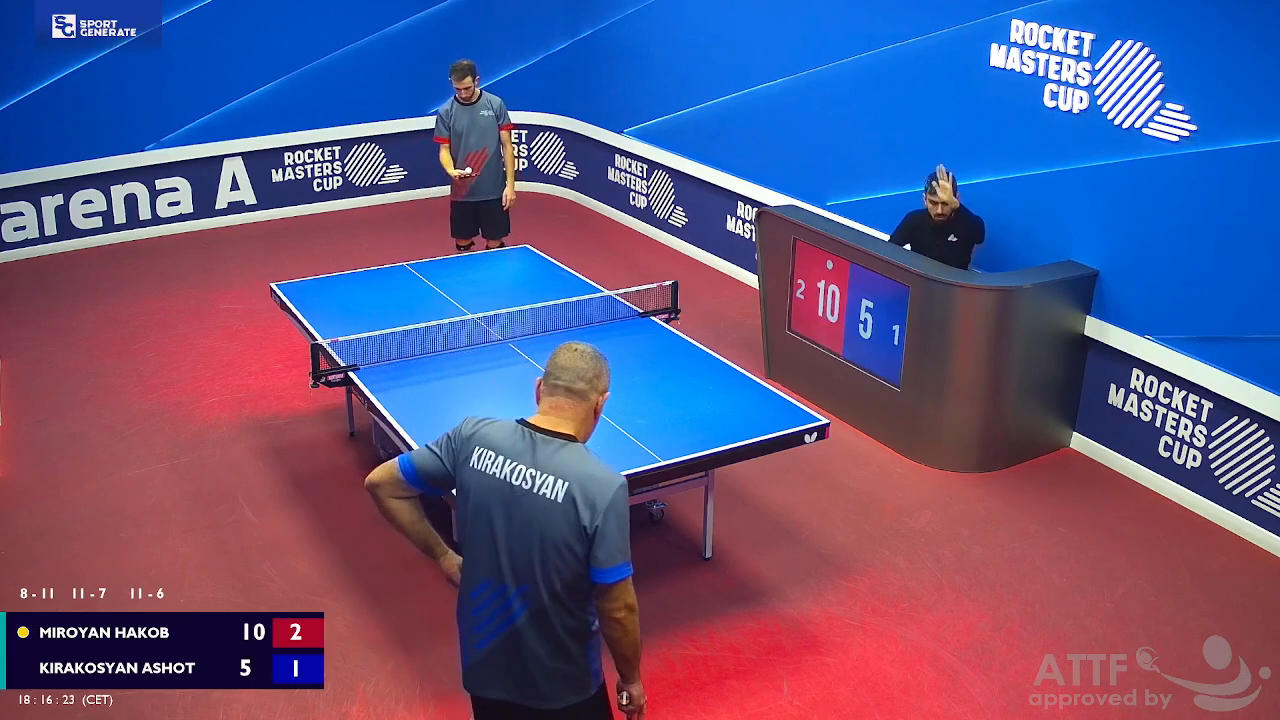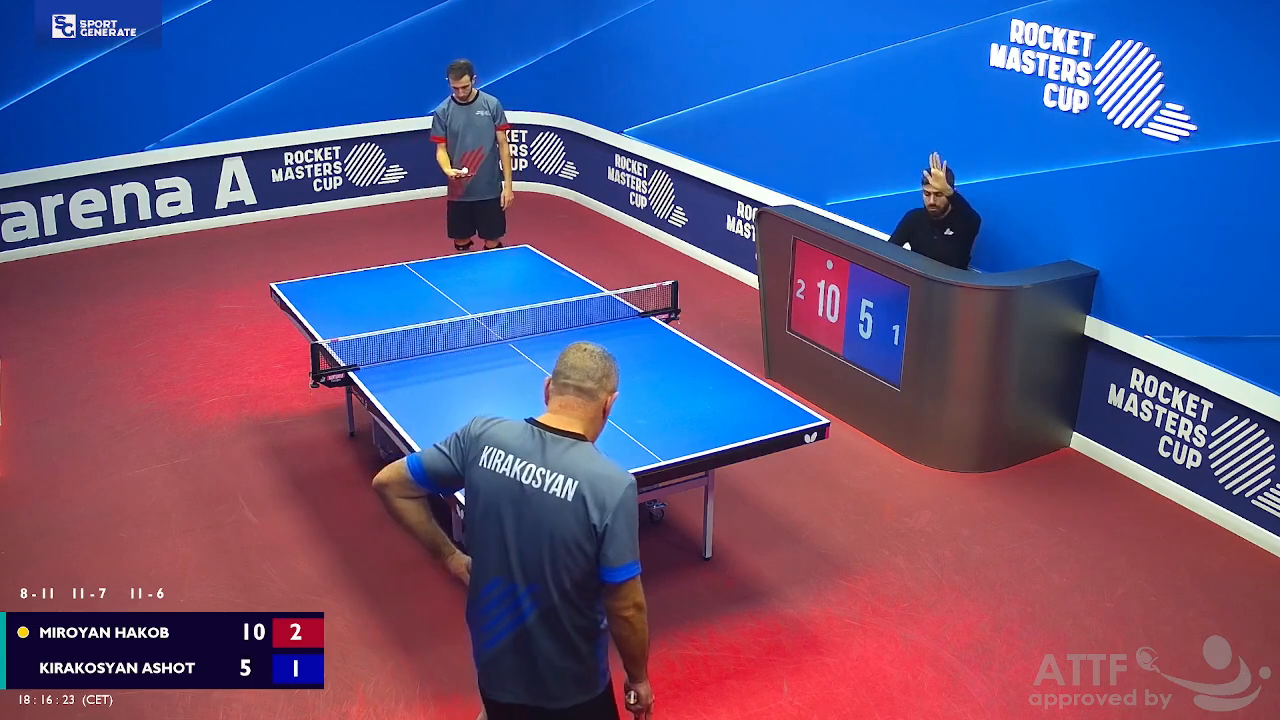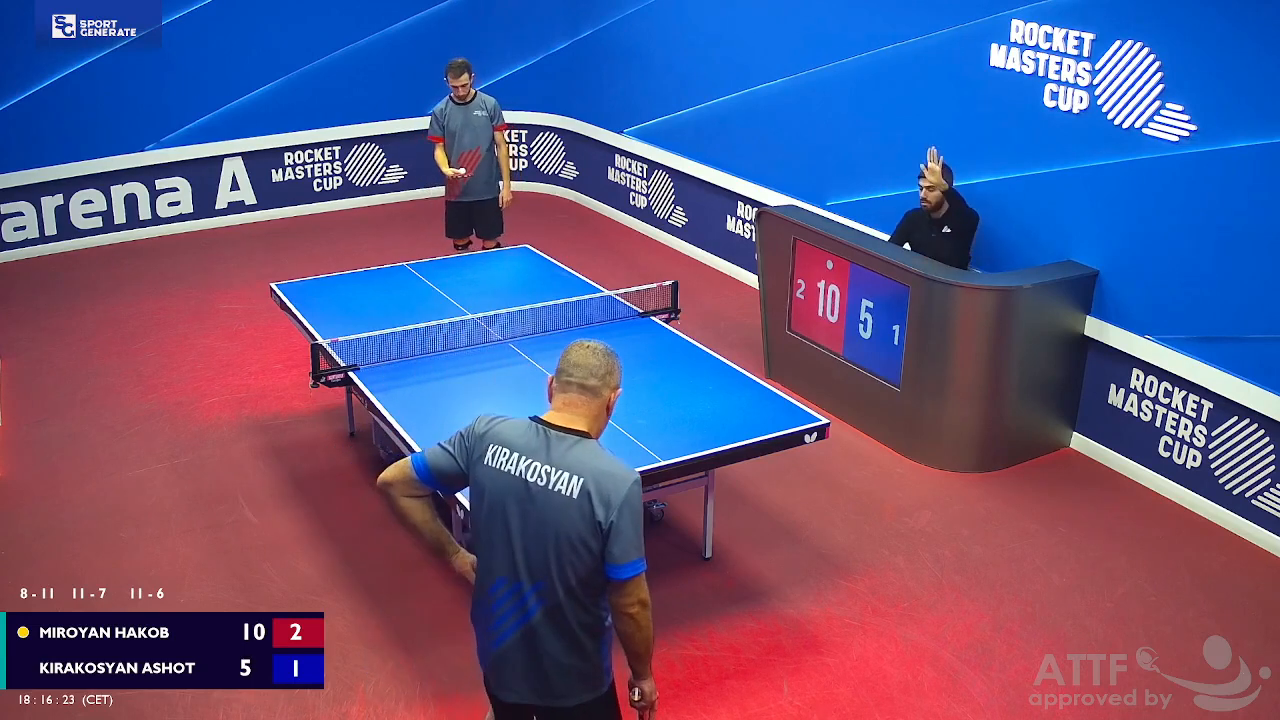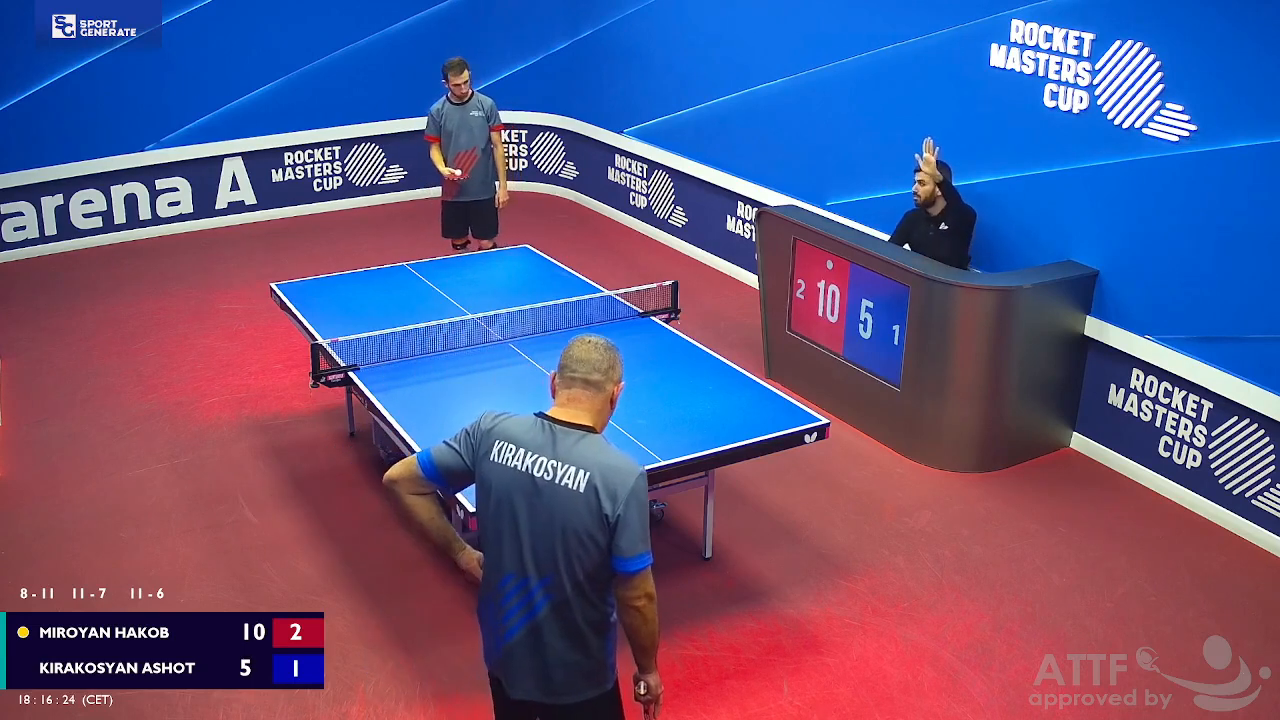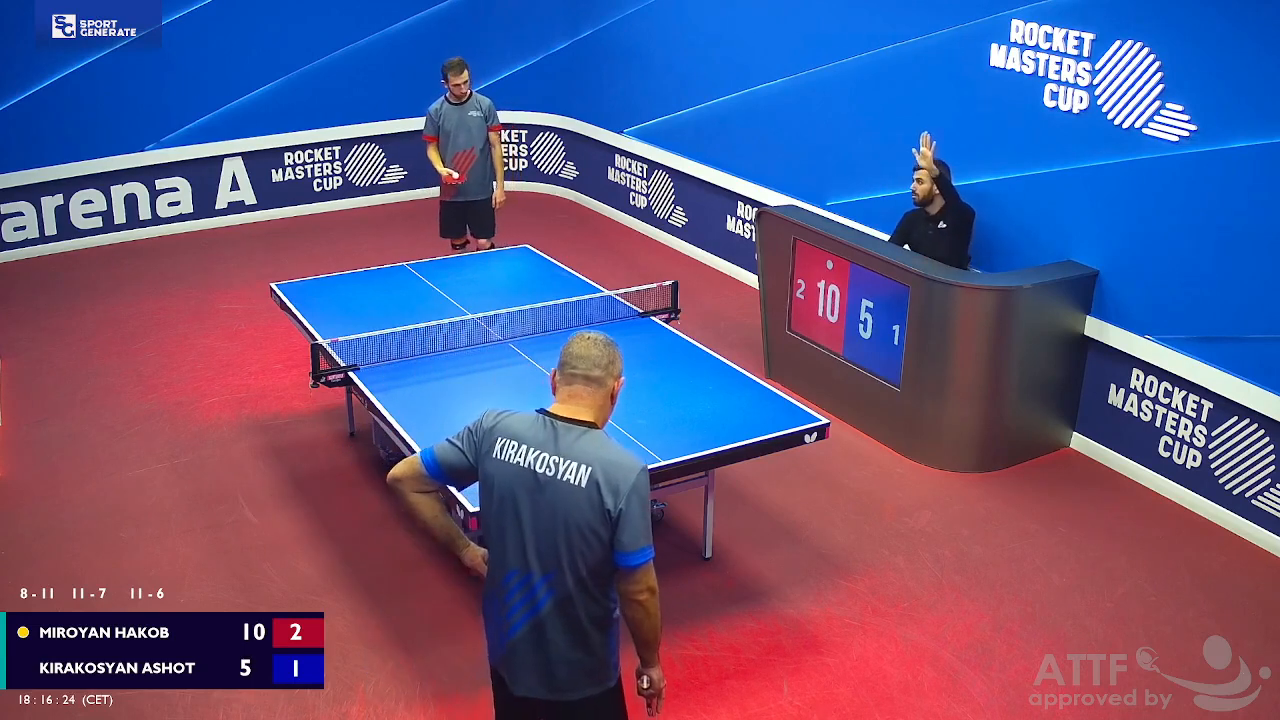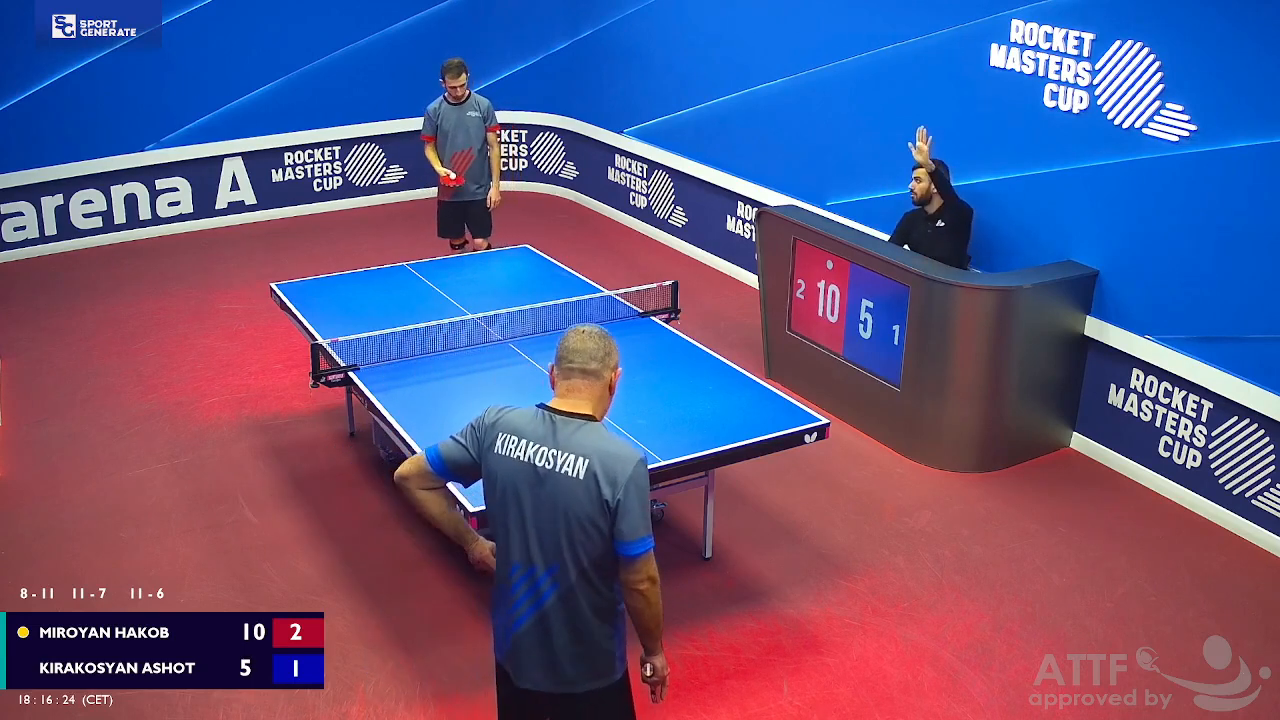
dt=0.1s
person 1, frame 1
left shoulder: (474, 436)
right shoulder: (602, 487)
left elbow: (382, 484)
right elbow: (618, 608)
left wrist: (441, 555)
right wrist: (631, 678)
left hip: (482, 656)
right hip: (562, 679)
person 1, frame 2
left shoulder: (482, 436)
right shoulder: (612, 486)
left elbow: (390, 483)
right elbow: (625, 607)
left wrist: (448, 555)
right wrist: (638, 677)
left hip: (493, 651)
right hip: (569, 676)
person 1, frame 3
left shoulder: (486, 434)
right shoulder: (617, 483)
left elbow: (394, 482)
right elbow: (630, 604)
left wrist: (453, 554)
right wrist: (643, 674)
left hip: (497, 649)
right hip: (573, 674)
person 1, frame 4
left shoulder: (491, 431)
right shoulder: (621, 477)
left elbow: (401, 480)
right elbow: (636, 597)
left wrist: (459, 551)
right wrist: (647, 668)
left hip: (503, 645)
right hip: (577, 668)
person 1, frame 5
left shoulder: (494, 428)
right shoulder: (623, 472)
left elbow: (404, 478)
right elbow: (638, 591)
left wrist: (463, 548)
right wrist: (650, 662)
left hip: (506, 642)
right hip: (580, 665)
person 1, frame 6
left shoulder: (495, 425)
right shoulder: (622, 462)
left elbow: (411, 476)
right elbow: (640, 582)
left wrist: (472, 542)
right wrist: (654, 651)
left hip: (514, 637)
right hip: (587, 658)
person 2, frame 1
left shoulder: (495, 105)
right shoulder: (446, 112)
left elbow: (507, 146)
right elbow: (444, 149)
left wrist: (510, 184)
right wrist: (451, 171)
left hip: (493, 191)
right hip: (462, 193)
left knee: (495, 245)
right knee: (463, 245)
person 2, frame 2
left shoulder: (492, 105)
right shoulder: (442, 111)
left elbow: (503, 146)
right elbow: (441, 148)
left wrist: (508, 185)
right wrist: (448, 170)
left hip: (490, 191)
right hip: (458, 193)
left knee: (492, 244)
right knee: (461, 245)
person 2, frame 3
left shoulder: (490, 105)
right shoulder: (440, 111)
left elbow: (501, 146)
right elbow: (439, 148)
left wrist: (506, 185)
right wrist: (446, 170)
left hip: (487, 191)
right hip: (456, 193)
left knee: (490, 245)
right knee: (460, 245)
person 2, frame 4
left shoulder: (486, 105)
right shoulder: (437, 111)
left elbow: (498, 146)
right elbow: (434, 147)
left wrist: (503, 185)
right wrist: (443, 169)
left hip: (483, 191)
right hip: (453, 192)
left knee: (487, 244)
right knee: (458, 244)
person 2, frame 5
left shoulder: (485, 105)
right shoulder: (435, 111)
left elbow: (496, 146)
right elbow: (432, 147)
left wrist: (500, 185)
right wrist: (441, 169)
left hip: (481, 191)
right hip: (451, 192)
left knee: (484, 245)
right knee: (457, 244)
person 2, frame 6
left shoulder: (483, 105)
right shoulder: (434, 110)
left elbow: (494, 147)
right elbow: (429, 146)
left wrist: (495, 186)
right wrist: (439, 169)
left hip: (478, 190)
right hip: (449, 191)
left knee: (481, 244)
right knee: (456, 245)
